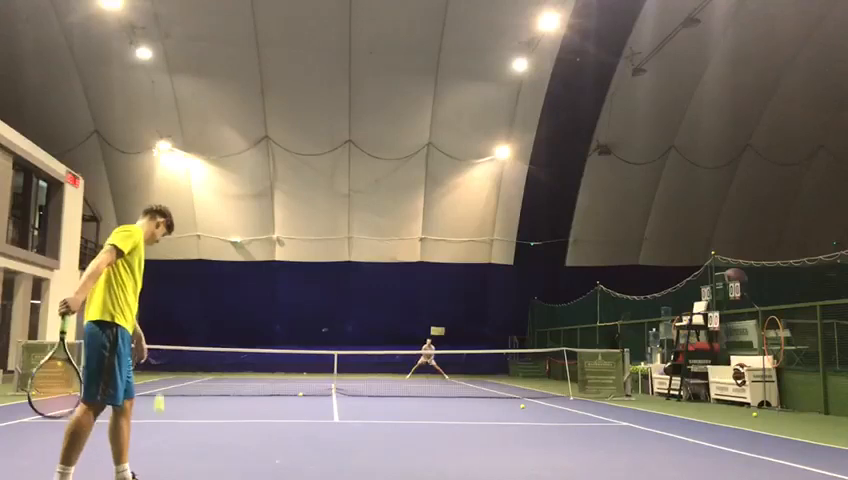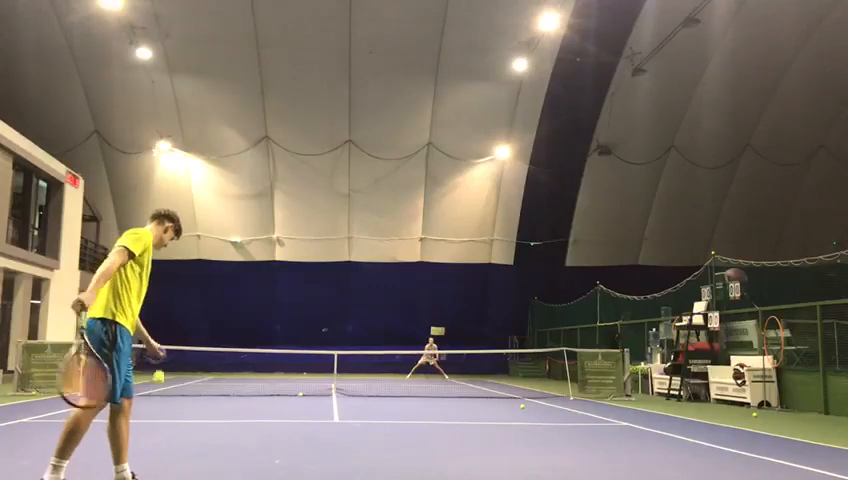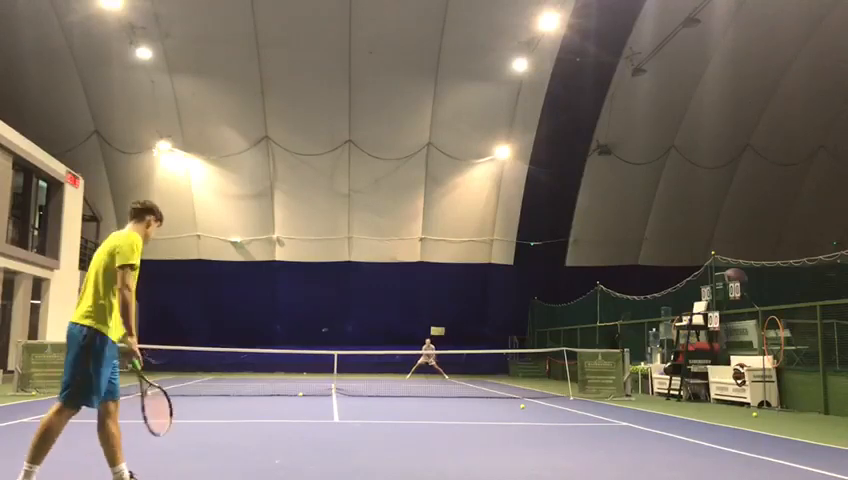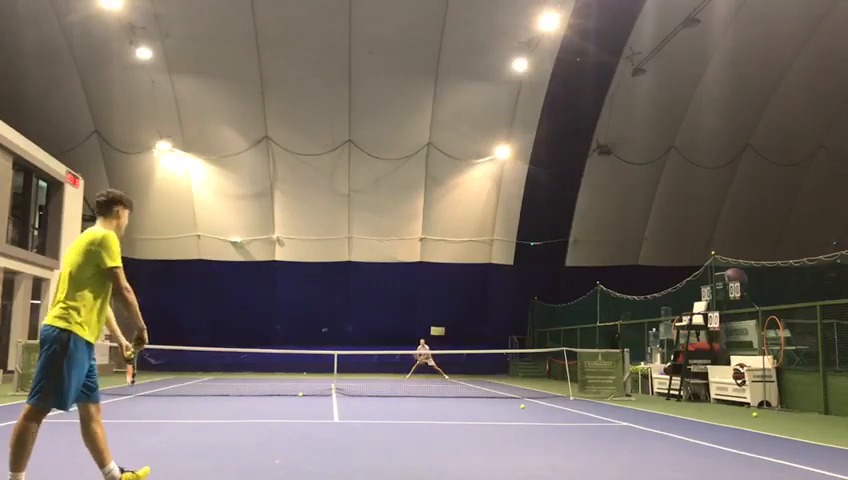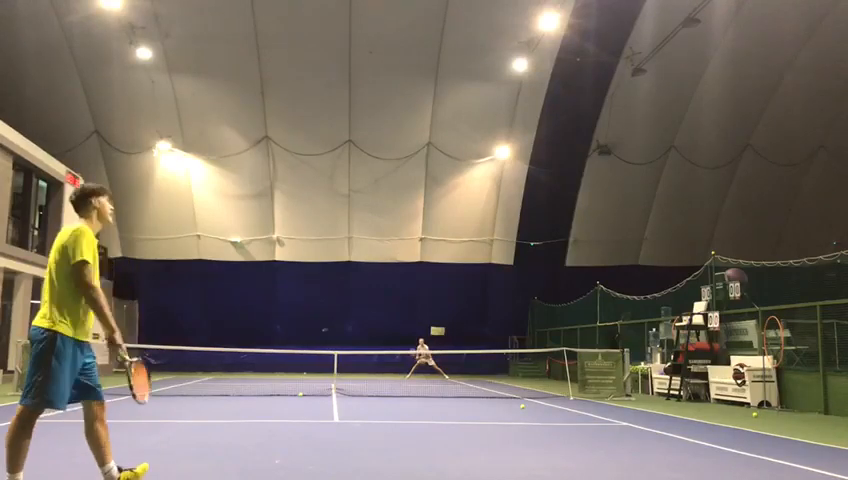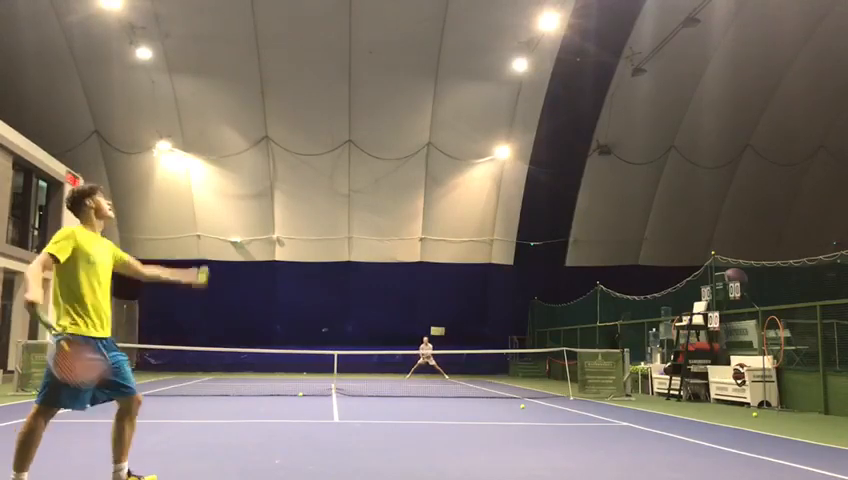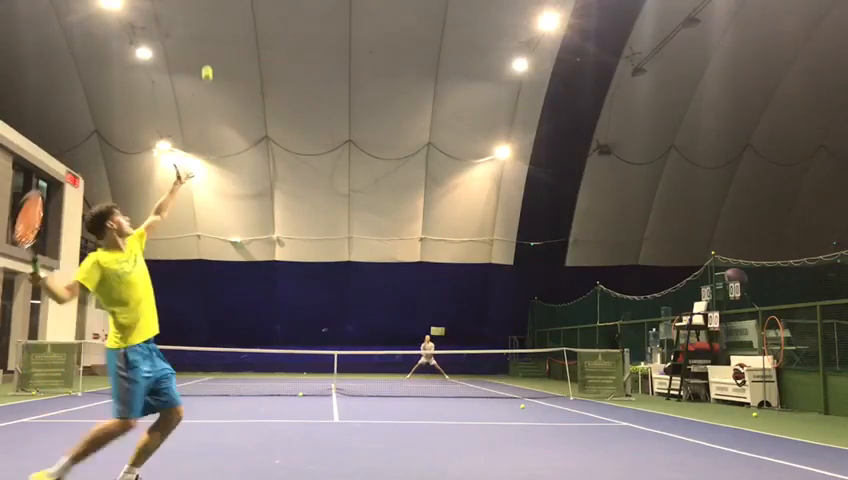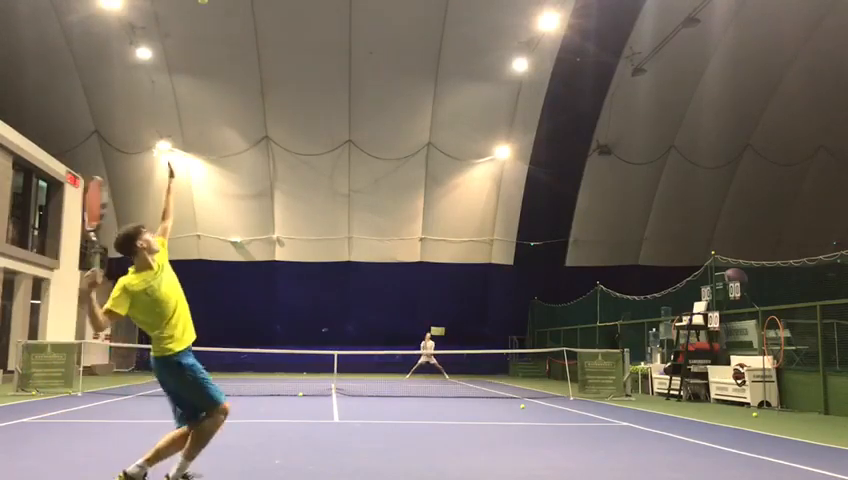
dt=0.3s
person 1, frame 1
left shoulder: (134, 244)
right shoulder: (130, 232)
right elbow: (101, 261)
left wrist: (139, 337)
right wrist: (78, 294)
left hip: (116, 330)
right hip: (108, 327)
left knee: (124, 403)
right knee: (93, 404)
person 1, frame 2
left shoulder: (141, 245)
right shoulder: (141, 235)
right elbow: (113, 261)
left wrist: (148, 341)
right wrist: (90, 293)
left hip: (119, 329)
right hip: (110, 326)
left knee: (123, 404)
person 1, frame 3
left shoulder: (116, 240)
right shoulder: (130, 240)
right elbow: (125, 289)
left wrist: (130, 342)
right wrist: (133, 336)
left hip: (102, 335)
right hip: (93, 332)
left knee: (109, 408)
right knee: (68, 406)
person 1, frame 4
left shoulder: (91, 239)
right shoulder: (105, 238)
right elbow: (123, 289)
left wrist: (119, 338)
right wrist: (141, 327)
left hip: (80, 337)
right hip: (67, 333)
left knee: (91, 410)
right knee: (38, 408)
person 1, frame 5
left shoulder: (89, 242)
right shoulder: (78, 233)
left elbow: (95, 297)
right elbow: (89, 286)
left wrist: (114, 337)
right wrist: (111, 331)
left hip: (78, 338)
right hip: (56, 333)
left knee: (95, 406)
right knee: (31, 409)
person 1, frame 6
left shoulder: (105, 246)
right shoulder: (70, 235)
left elbow: (141, 270)
right elbow: (37, 266)
left wrist: (181, 276)
right wrist: (33, 290)
left hip: (103, 339)
right hip: (76, 337)
left knee: (132, 401)
right knee: (45, 409)
person 1, frame 7
left shoulder: (132, 245)
right shoulder: (98, 261)
left elbow: (158, 215)
right elbow: (65, 295)
left wrist: (176, 185)
right wrist: (41, 280)
left hip: (150, 347)
right hip: (128, 352)
left knee: (175, 414)
right knee: (124, 422)
person 1, frame 8
left shoulder: (159, 260)
right shoulder: (128, 285)
left elbow: (166, 220)
right elbow: (100, 324)
left wrist: (170, 183)
right wrist: (89, 293)
left hip: (181, 354)
right hip: (172, 357)
left knee: (192, 426)
right knee: (219, 410)
